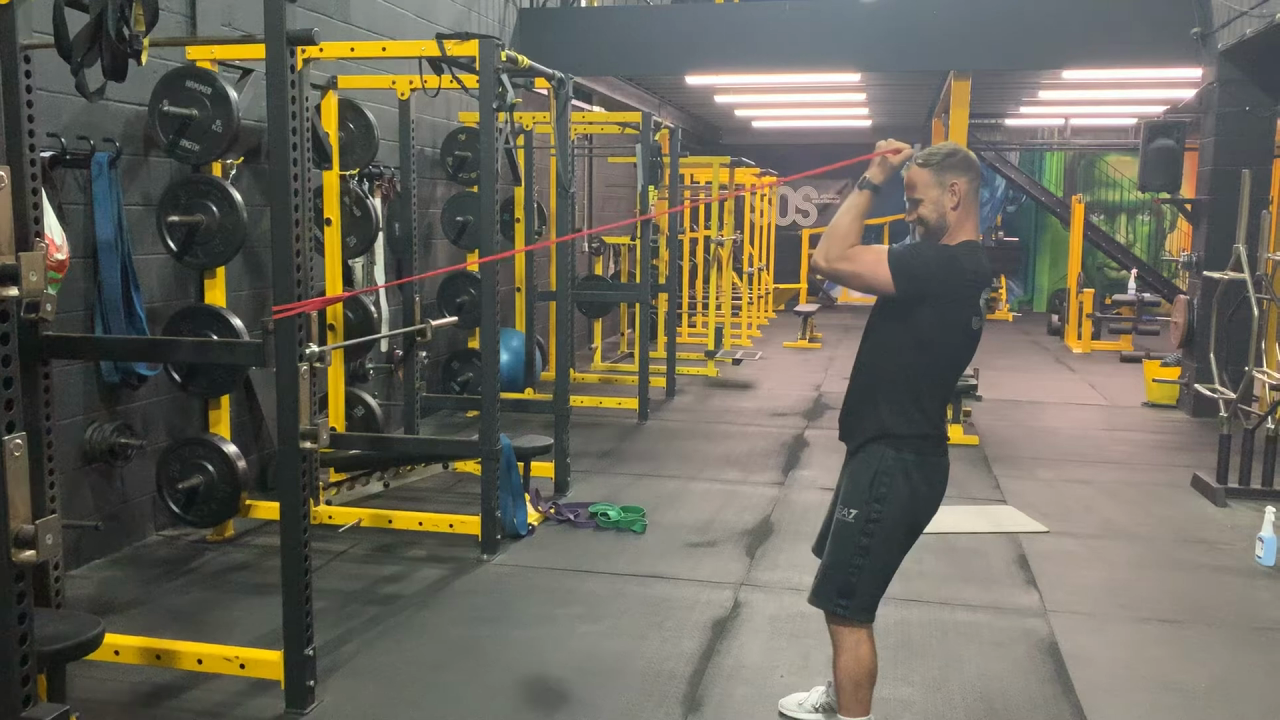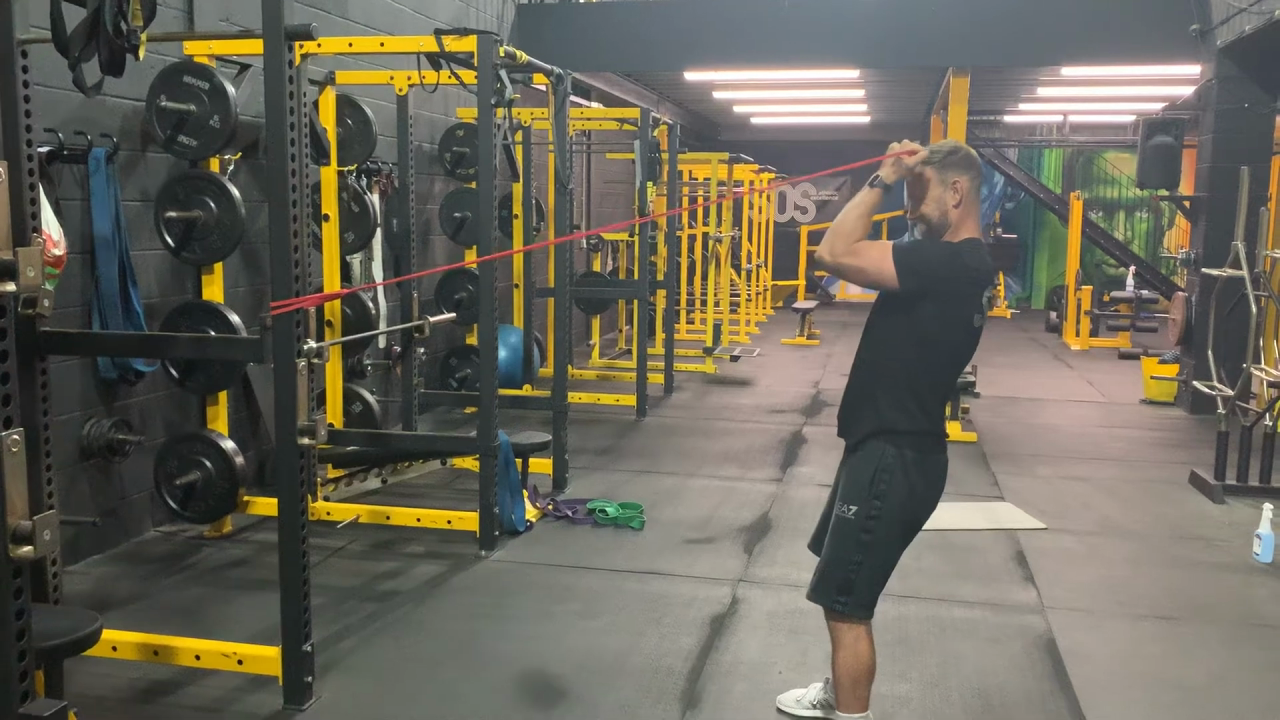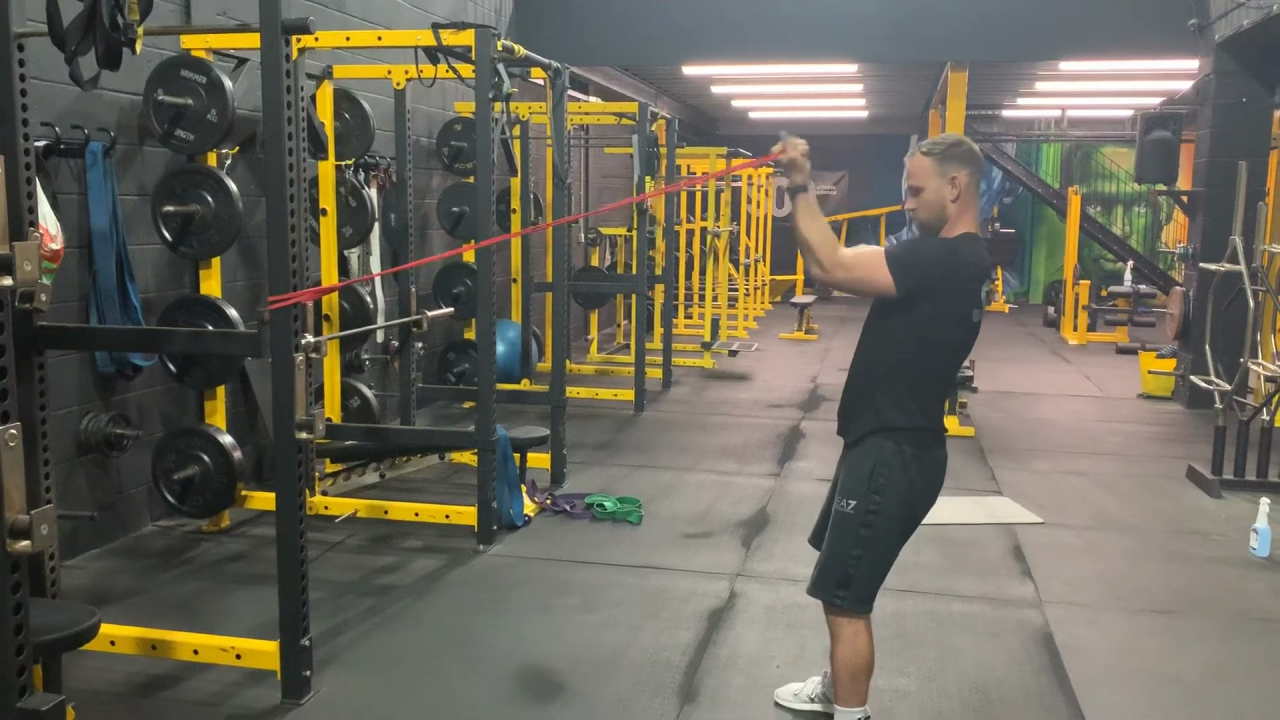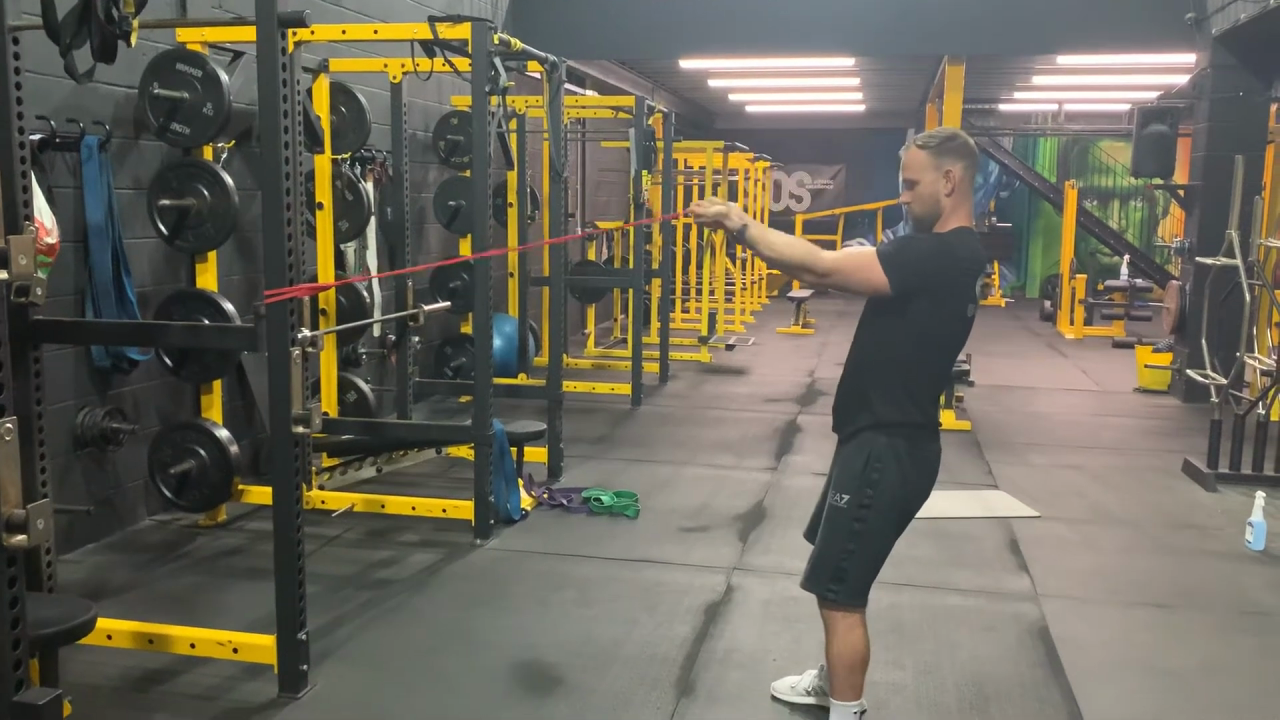
dt=0.4s
person 1, frame 1
left shoulder: (946, 267)
right shoulder: (956, 266)
left elbow: (831, 259)
left wrist: (870, 179)
left hip: (896, 462)
right hip: (894, 451)
left knee: (846, 606)
right knee: (844, 594)
person 1, frame 2
left shoulder: (949, 265)
right shoulder: (957, 264)
left elbow: (834, 254)
right elbow: (854, 258)
left wrist: (881, 179)
left hip: (894, 458)
right hip: (889, 447)
left knee: (845, 602)
right knee: (842, 592)
person 1, frame 3
left shoulder: (947, 261)
right shoulder: (953, 258)
left elbow: (831, 268)
right elbow: (857, 267)
left wrist: (801, 186)
left hip: (895, 453)
right hip: (890, 442)
left knee: (844, 597)
right knee: (841, 581)
person 1, frame 4
left shoulder: (939, 256)
right shoulder: (945, 252)
left elbow: (822, 269)
right elbow: (848, 268)
left wrist: (740, 225)
left hip: (888, 447)
right hip: (886, 437)
left knee: (838, 592)
right knee: (836, 579)
